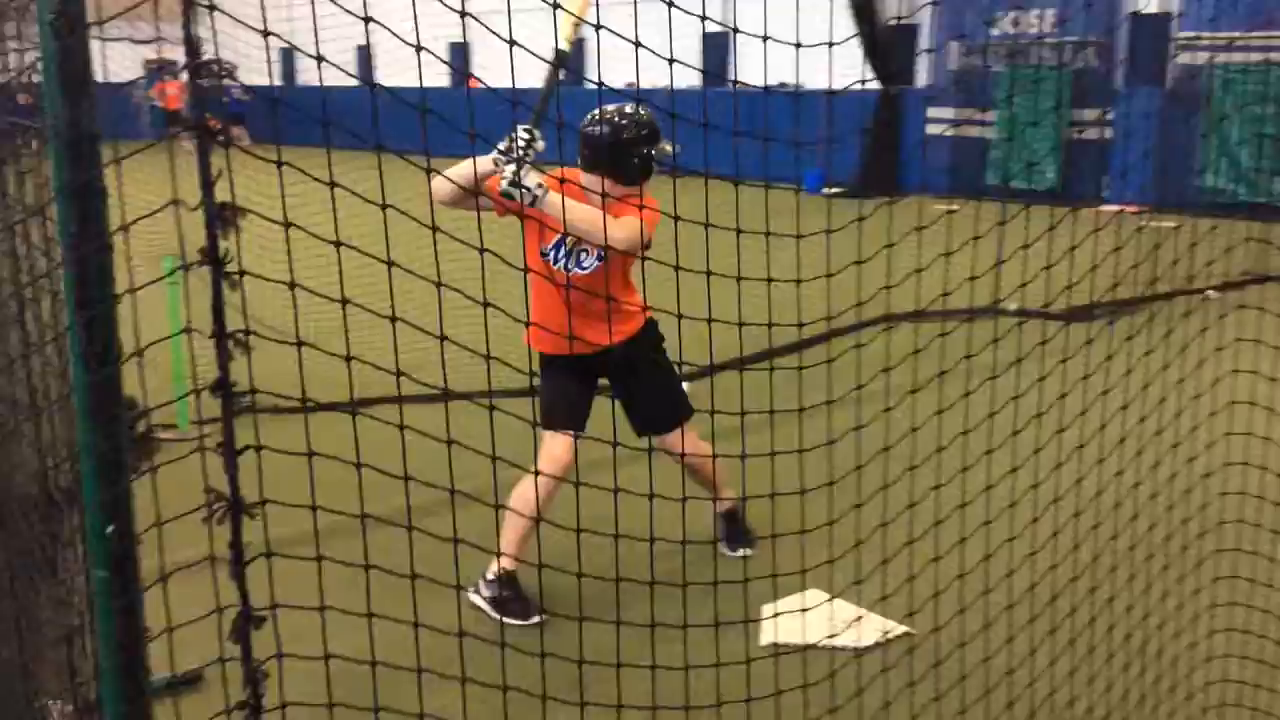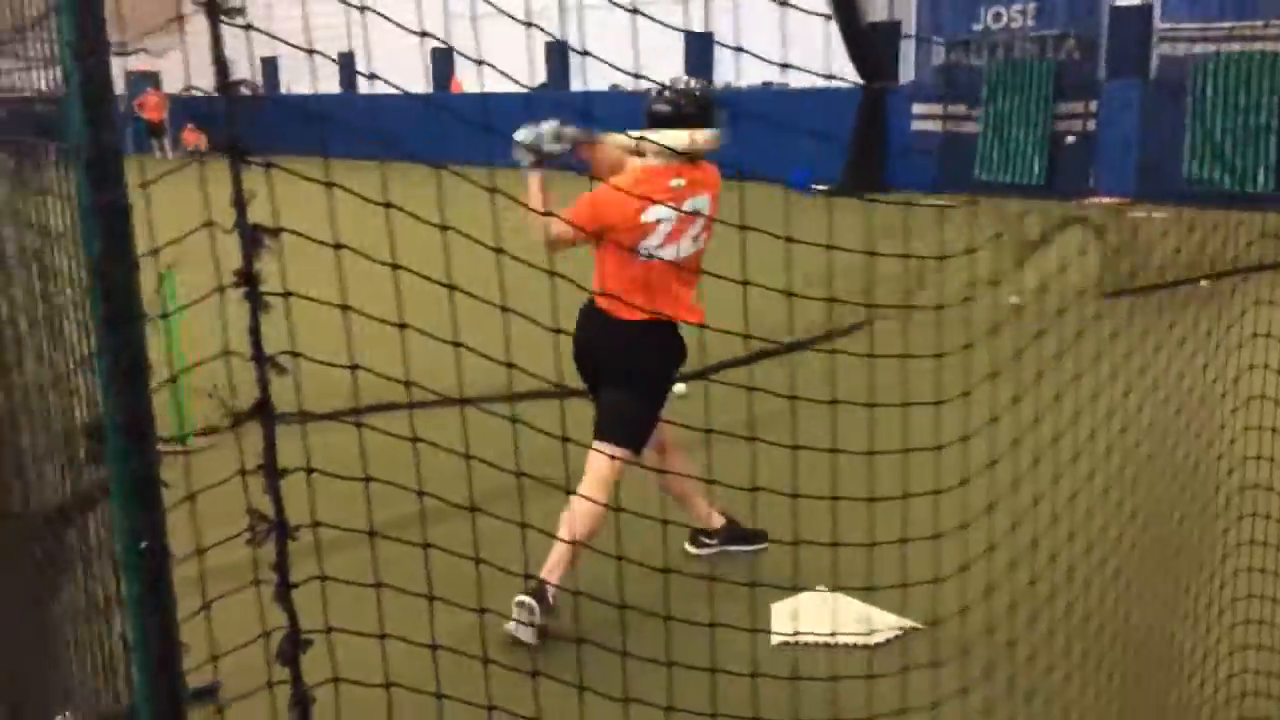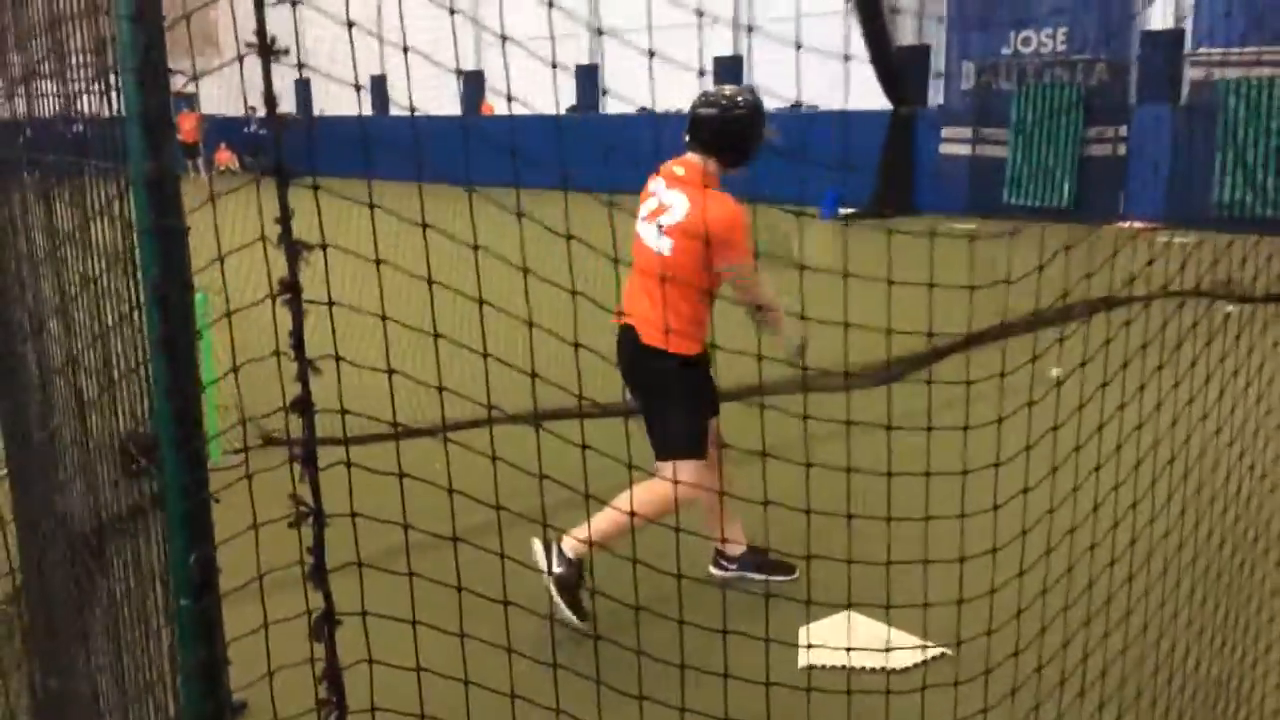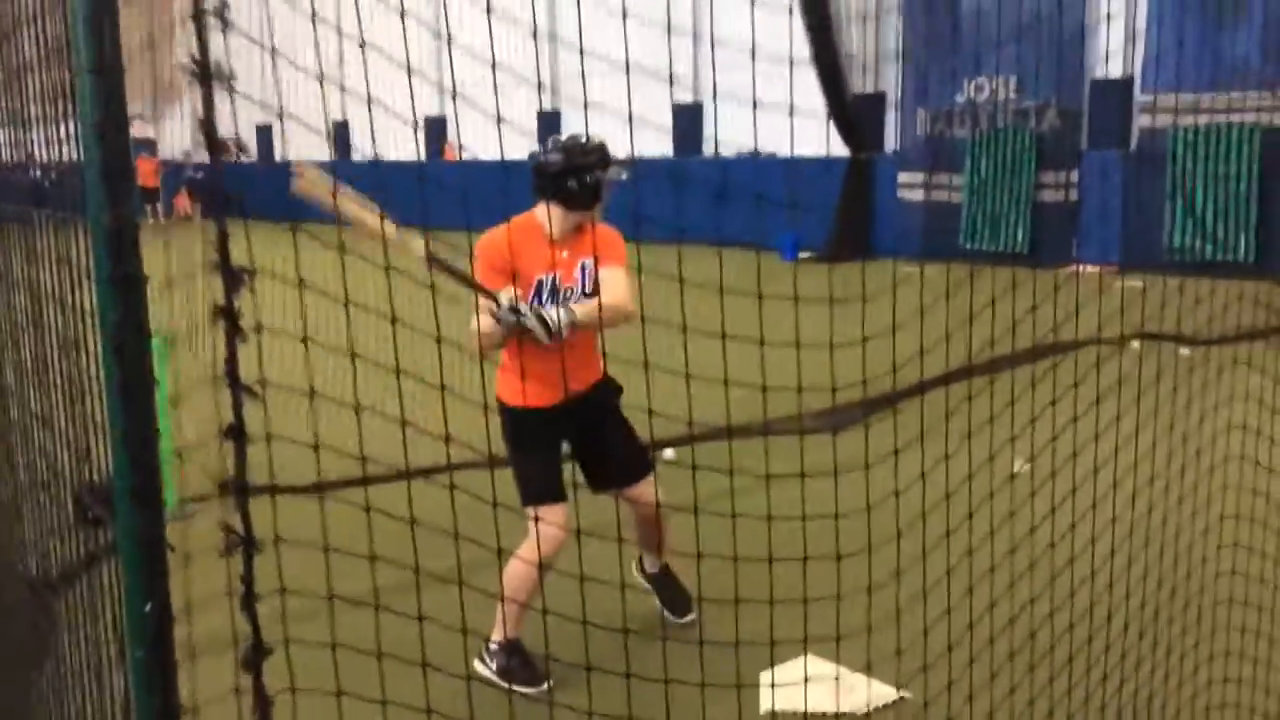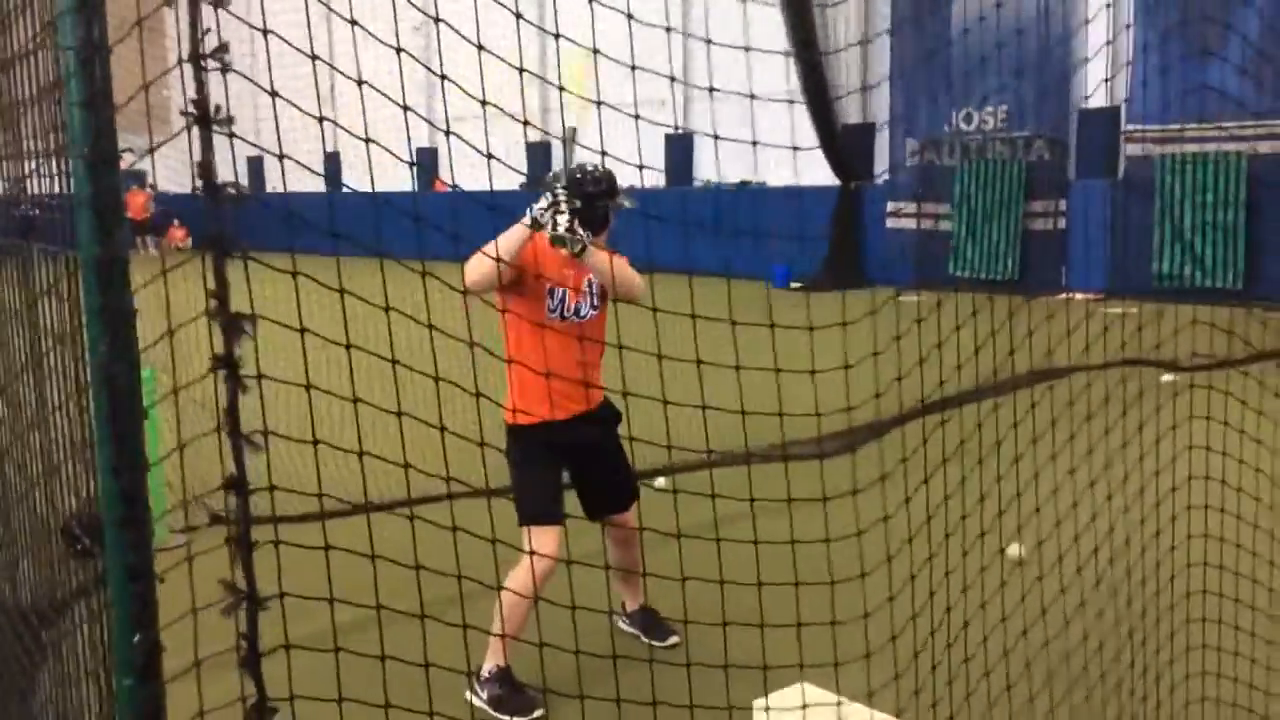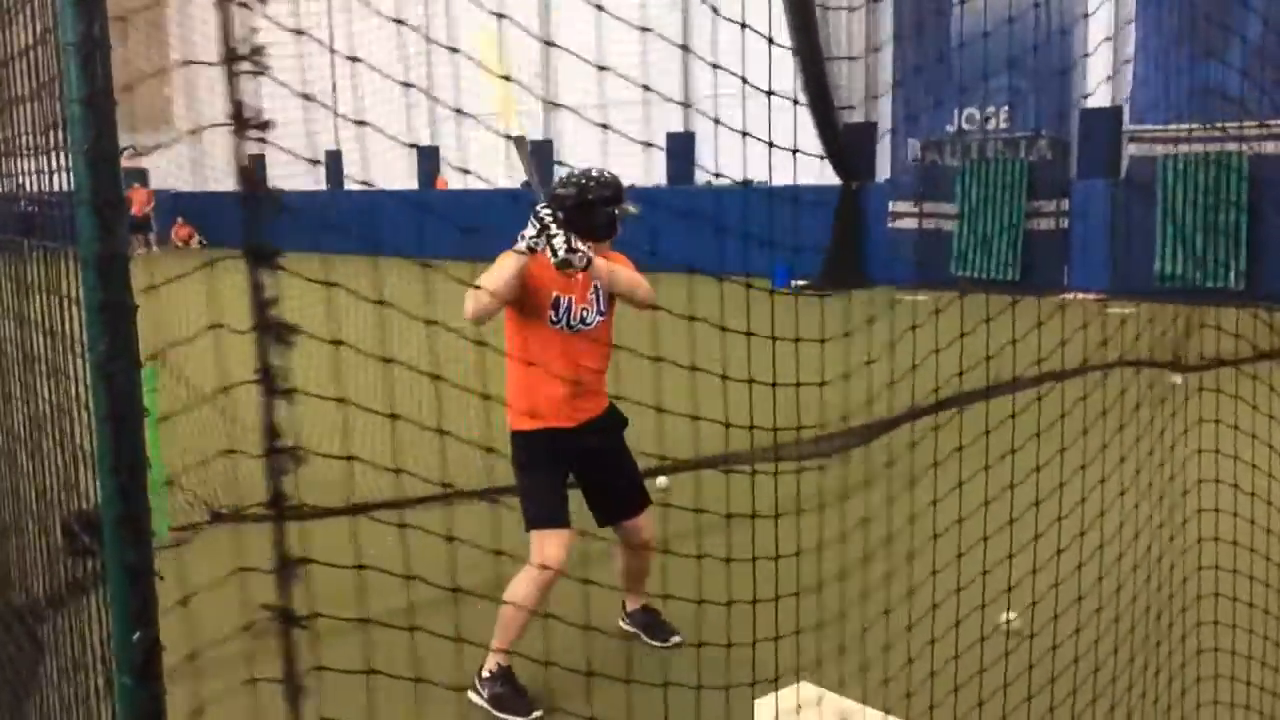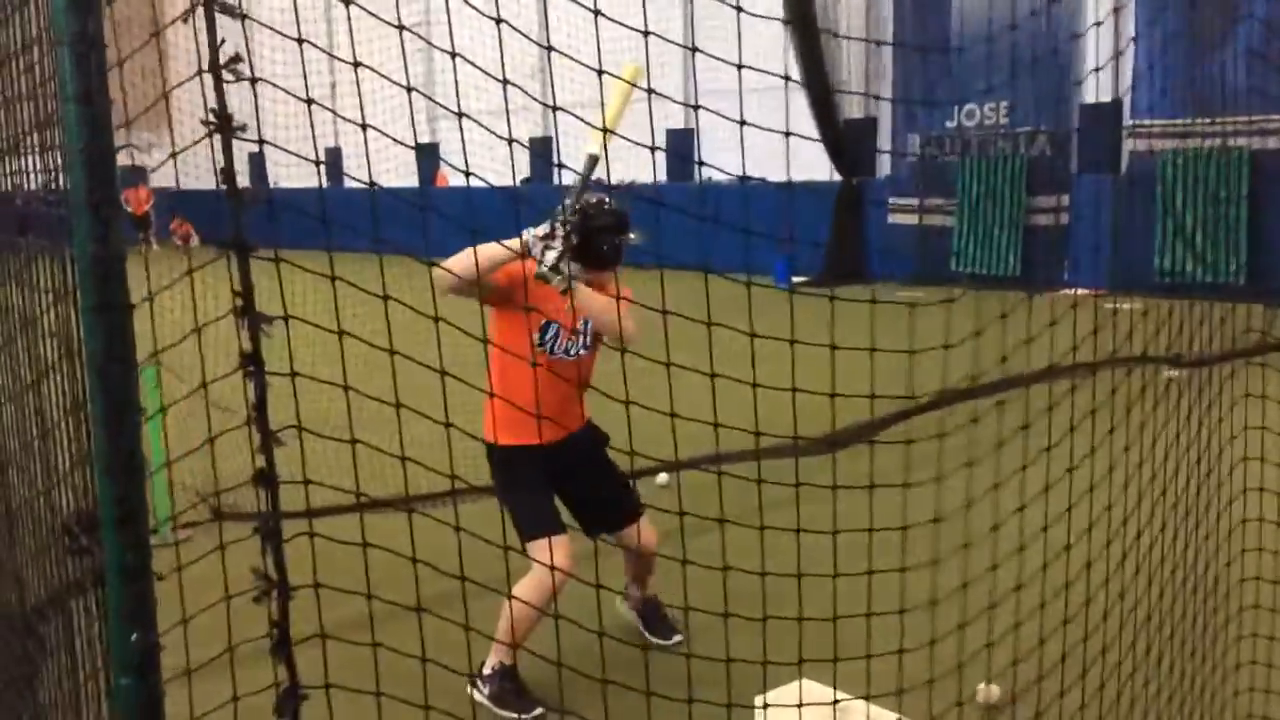
dt=0.7s
person 1, frame 1
left shoulder: (641, 207)
right shoulder: (551, 183)
left elbow: (613, 237)
right elbow: (443, 191)
left wrist: (538, 194)
right wrist: (500, 158)
left hip: (630, 338)
right hip: (562, 348)
left knee: (687, 447)
right knee: (554, 460)
left ankle: (727, 509)
right ankle: (496, 577)
person 1, frame 2
left shoulder: (619, 195)
right shoulder: (708, 180)
left elbow: (553, 236)
left wrist: (533, 169)
right wrist: (572, 139)
left hip: (597, 329)
right hip: (650, 343)
left knee: (654, 433)
right knee: (603, 470)
left ankle: (710, 526)
right ankle: (540, 591)
person 1, frame 3
left shoulder: (666, 177)
right shoulder: (721, 212)
right elbow: (749, 295)
right wrist: (784, 328)
left hip: (670, 342)
right hip: (660, 350)
left knee: (709, 438)
right knee: (682, 481)
left ankle: (732, 550)
right ankle: (567, 552)
person 1, frame 4
left shoulder: (605, 239)
right shoulder: (500, 244)
left elbow: (622, 305)
right elbow: (484, 330)
left wrist: (563, 314)
right wrist: (503, 316)
left hip: (589, 391)
right hip: (527, 404)
left knee: (646, 497)
right knee: (550, 533)
left ankle: (654, 565)
right ankle: (498, 647)
person 1, frame 5
left shoulder: (603, 258)
right shoulder: (524, 253)
left elbow: (635, 290)
right elbow: (474, 280)
left wrist: (578, 246)
right wrist: (532, 221)
left hip: (590, 414)
right hip: (533, 424)
left knee: (627, 522)
right knee: (543, 553)
left ankle: (633, 609)
right ankle: (489, 675)
person 1, frame 6
left shoulder: (609, 261)
right shoulder: (526, 264)
left elbow: (644, 296)
right elbow: (474, 310)
left wrist: (583, 260)
right wrist: (526, 245)
left hip: (596, 419)
right hip: (538, 431)
left knee: (640, 531)
right knee: (550, 557)
left ankle: (635, 609)
right ankle: (491, 675)
person 1, frame 7
left shoulder: (604, 291)
right shoulder: (517, 280)
left elbow: (624, 331)
right elbow: (448, 277)
left wrist: (562, 281)
right wrist: (522, 246)
left hip: (575, 437)
right hip: (516, 449)
left knee: (644, 542)
right knee: (554, 567)
left ankle: (639, 598)
right ankle: (492, 673)
